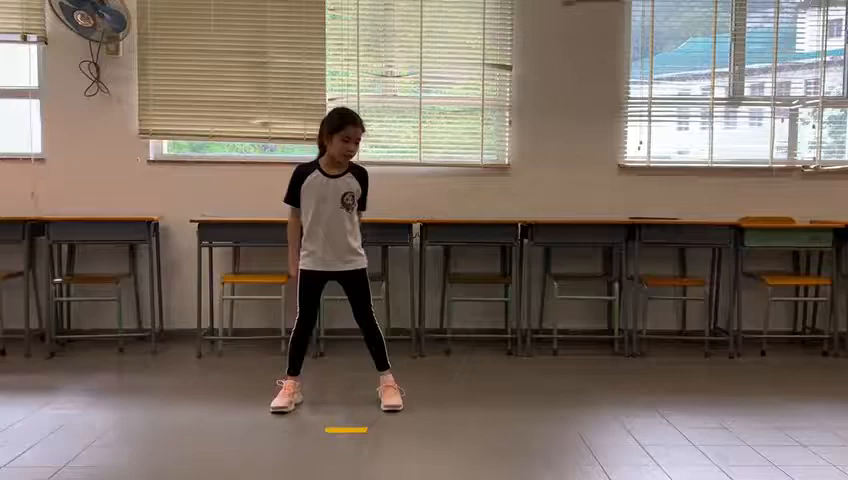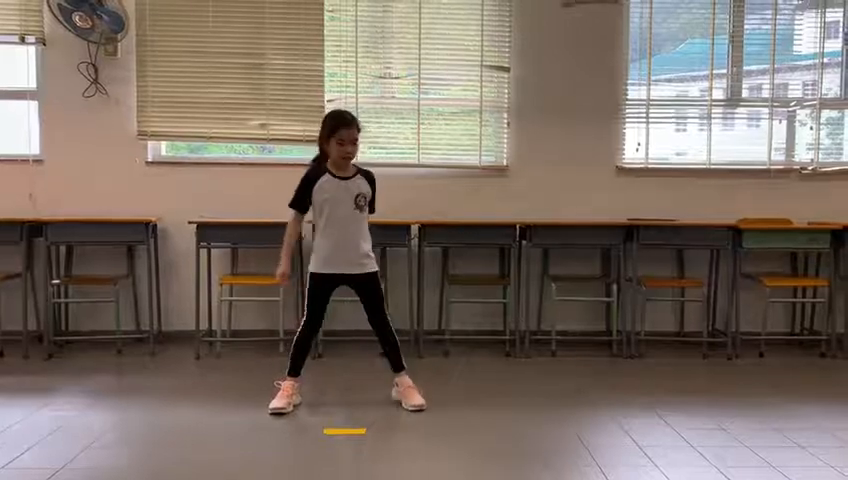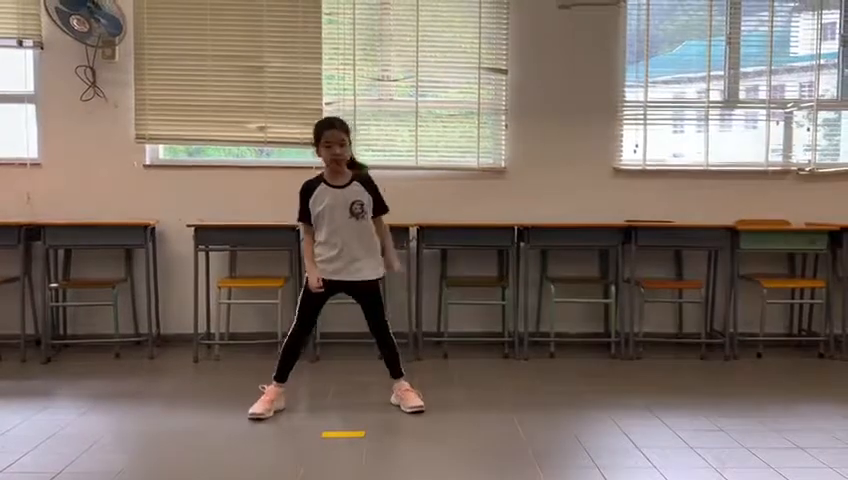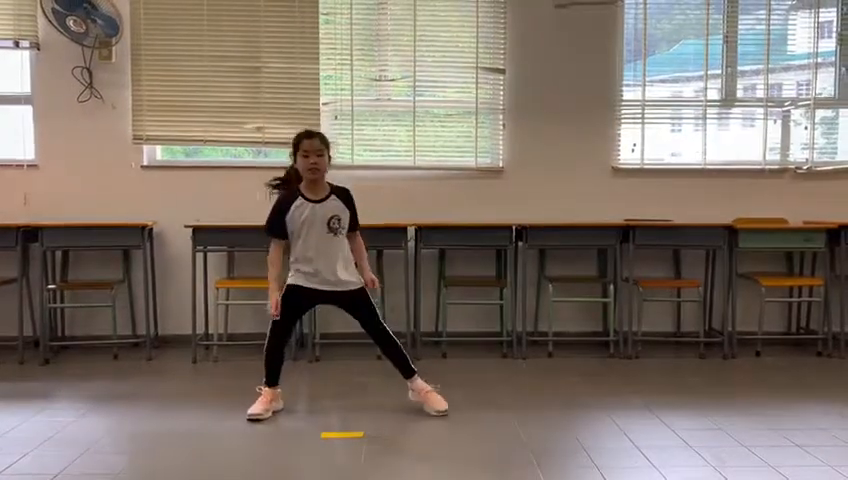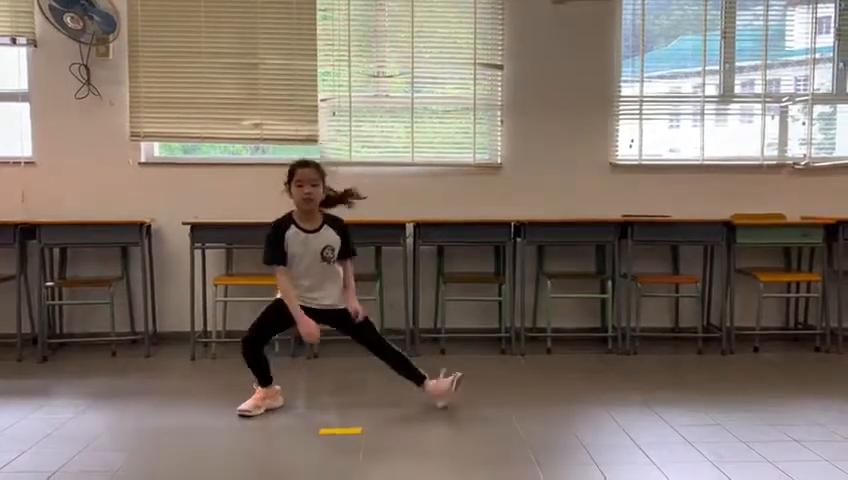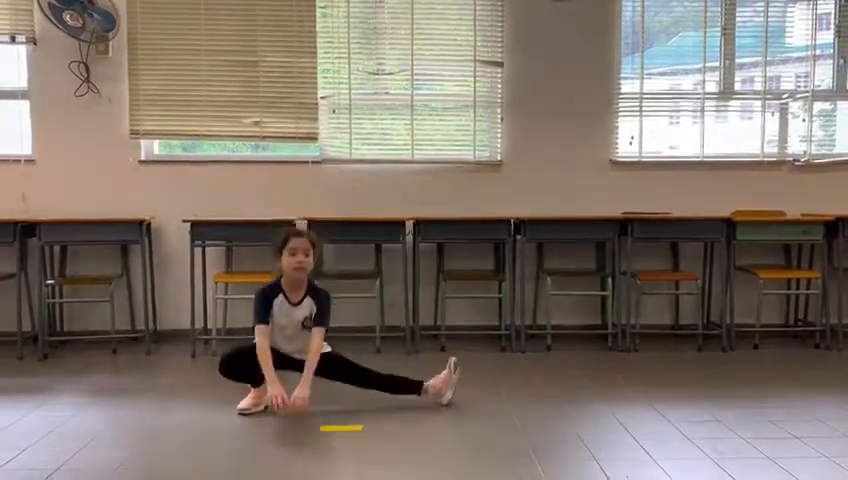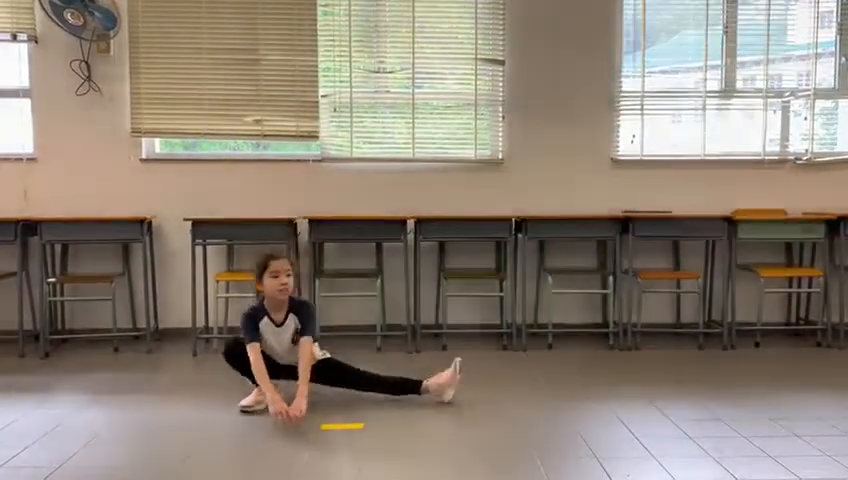
dt=0.4s
person 1, frame 1
left shoulder: (360, 176)
right shoulder: (304, 174)
right elbow: (295, 218)
right wrist: (294, 259)
left hip: (352, 261)
right hip: (313, 262)
left knee: (366, 319)
right knee: (305, 321)
left ankle: (387, 381)
right ankle: (291, 383)
person 1, frame 2
left shoulder: (365, 178)
right shoulder: (314, 179)
right elbow: (296, 220)
right wrist: (284, 260)
left hip: (363, 265)
right hip: (323, 267)
left knee: (380, 322)
right knee: (310, 324)
left ankle: (402, 382)
right ankle: (290, 385)
person 1, frame 3
left shoulder: (365, 184)
right shoulder: (311, 189)
left elbow: (379, 222)
right elbow: (307, 234)
left wrist: (391, 257)
right wrist: (311, 269)
left hip: (363, 272)
right hip: (324, 273)
left knee: (381, 328)
right knee: (300, 330)
left ankle: (401, 387)
right ankle: (274, 391)
person 1, frame 4
left shoulder: (343, 197)
right shoulder: (286, 202)
right elbow: (277, 248)
left wrist: (365, 271)
right wrist: (274, 292)
left hip: (345, 282)
right hip: (302, 282)
left knee: (379, 332)
right knee: (278, 333)
left ankle: (417, 385)
right ankle: (270, 393)
person 1, frame 5
left shoulder: (337, 227)
right shoulder: (279, 230)
left elbow: (346, 265)
right elbow: (281, 277)
left wrist: (352, 298)
right wrist: (301, 319)
left hip: (334, 302)
right hip: (293, 302)
left knee: (377, 343)
right knee: (250, 342)
left ankle: (431, 385)
right ankle: (267, 392)
person 1, frame 6
left shoulder: (320, 296)
right shoulder: (266, 295)
left elbow: (316, 342)
right elbow: (262, 340)
left wrist: (306, 385)
right wrist: (272, 384)
left hip: (312, 354)
right hip: (276, 353)
left knee: (366, 378)
right knee: (227, 366)
left ankle: (429, 388)
right ankle: (260, 389)
person 1, frame 7
left shoulder: (303, 309)
right shoulder: (251, 317)
left elbow: (306, 351)
right elbow: (256, 358)
left wrist: (302, 396)
right wrist: (271, 395)
left hip: (312, 363)
right hip: (275, 364)
left knee: (366, 380)
right knee: (233, 348)
left ankle: (430, 386)
right ankle: (262, 392)
